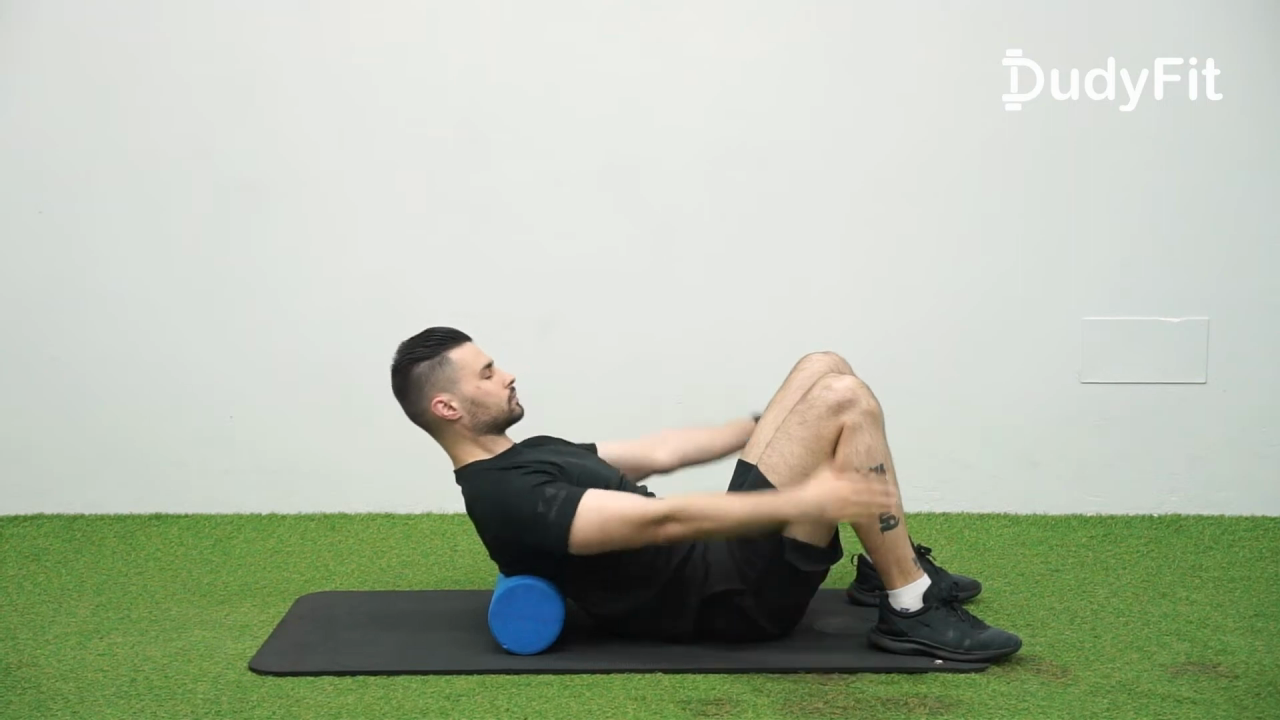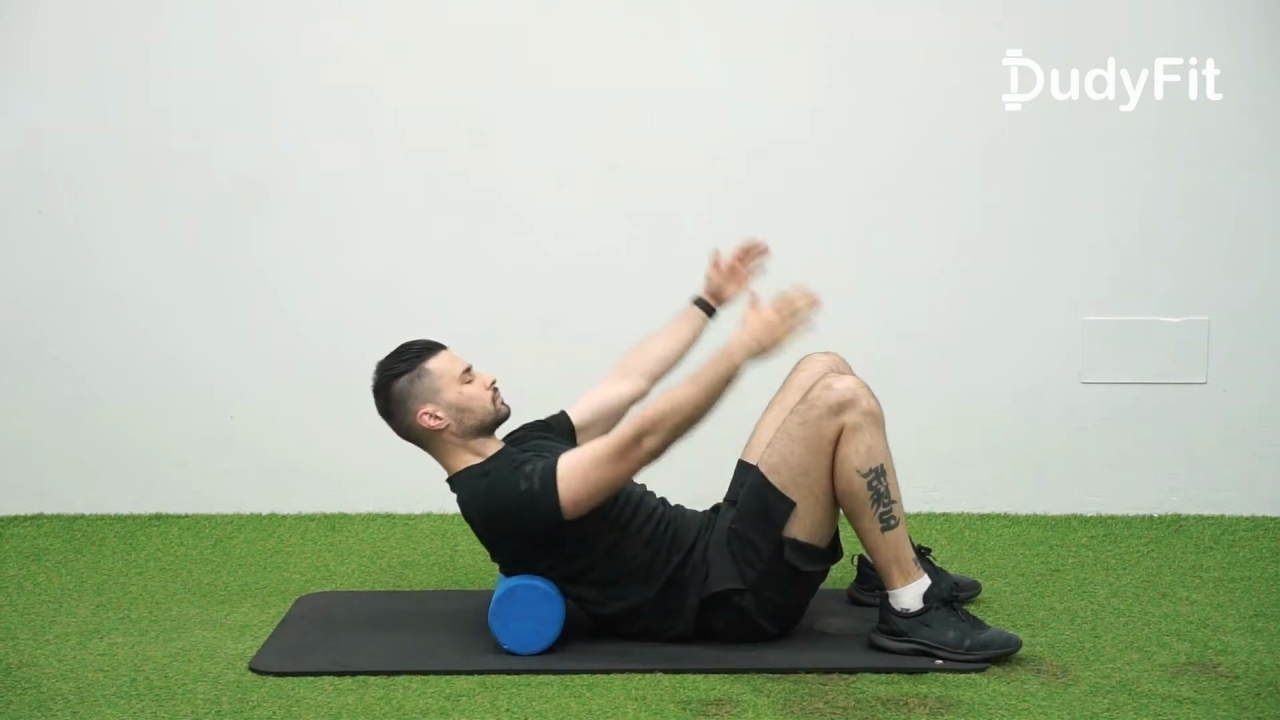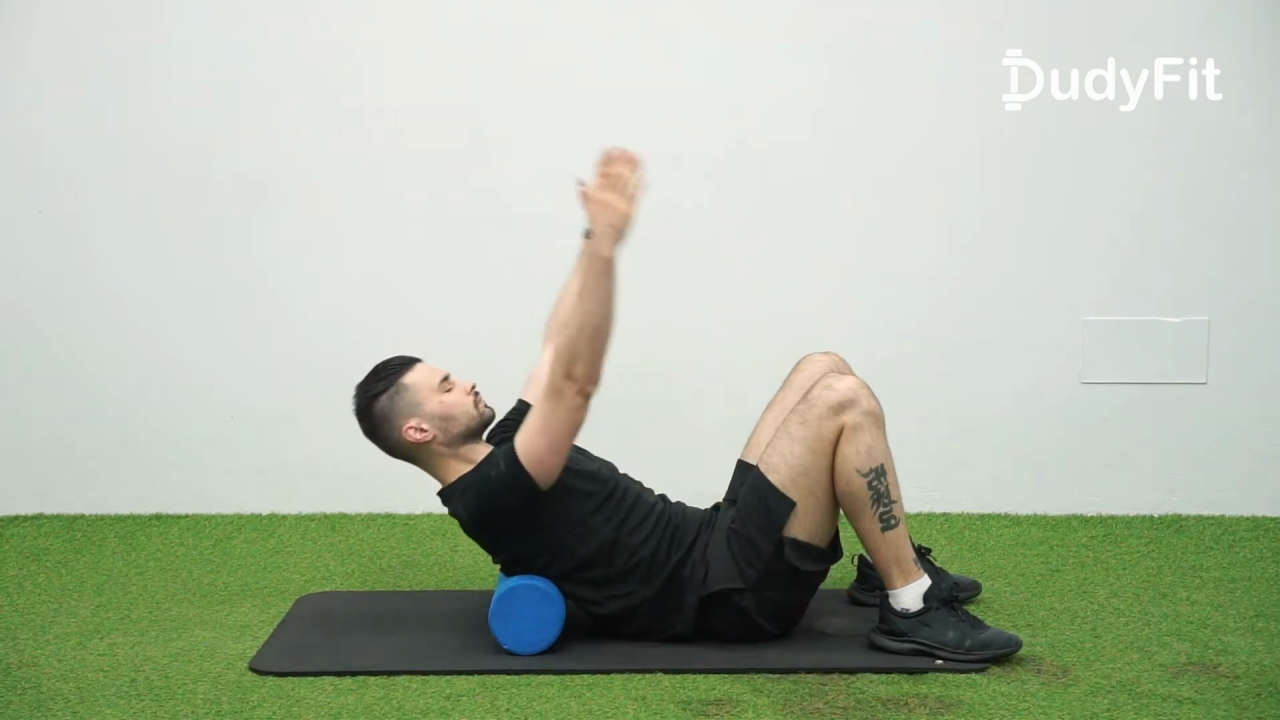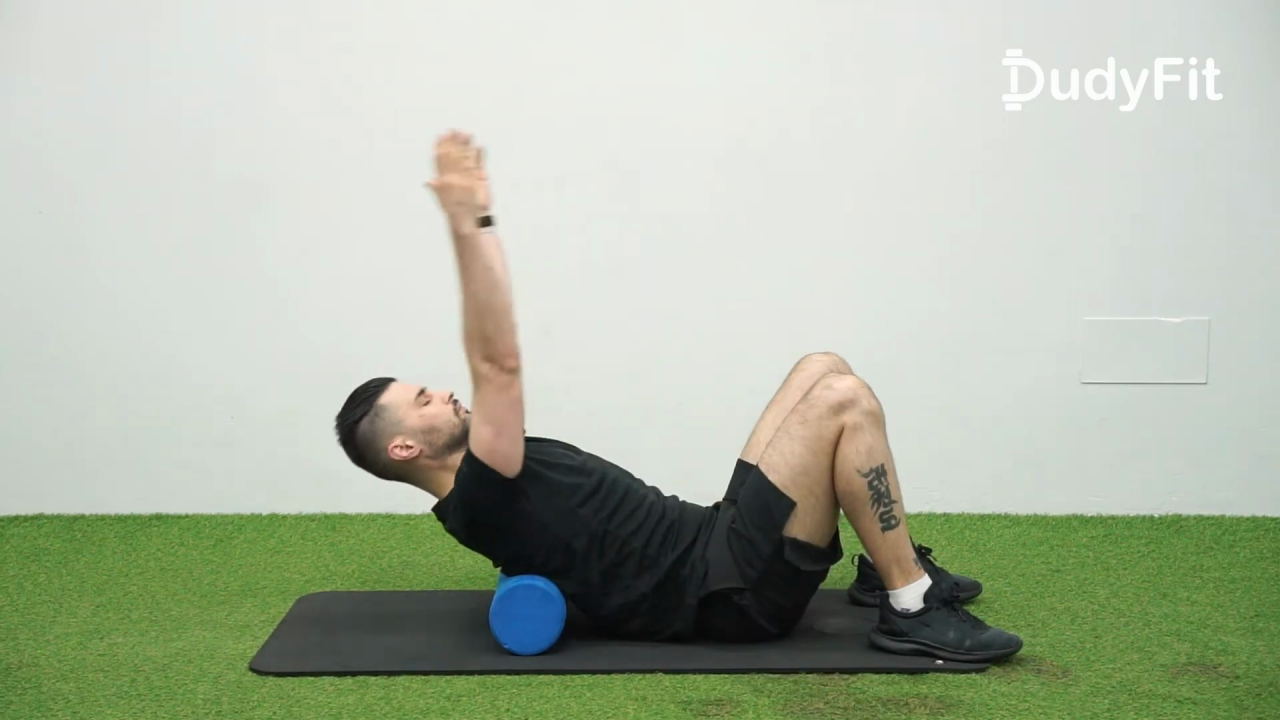
dt=0.2s
person 1, frame 1
left shoulder: (524, 461)
right shoulder: (509, 497)
left elbow: (655, 453)
right elbow: (663, 520)
left wrist: (764, 426)
right wrist: (798, 500)
left hip: (719, 556)
right hip: (732, 593)
left knee: (824, 372)
right knee: (844, 401)
left ankle: (892, 571)
right ankle: (911, 609)
person 1, frame 2
left shoulder: (522, 451)
right shoulder: (506, 496)
left elbow: (626, 380)
right elbow: (638, 440)
left wrist: (707, 304)
right wrist: (743, 349)
left hip: (715, 550)
right hip: (732, 593)
left knee: (826, 373)
right knee: (842, 400)
left ankle: (891, 572)
right ankle: (912, 610)
person 1, frame 3
left shoulder: (501, 453)
right shoulder: (493, 496)
left elbow: (562, 354)
right elbow: (576, 380)
left wrist: (595, 237)
right wrist: (604, 245)
left hip: (713, 548)
right hip: (731, 590)
left knee: (824, 370)
right knee: (844, 402)
left ankle: (895, 573)
right ankle: (913, 609)
person 1, frame 4
left shoulder: (490, 464)
right shoulder: (481, 501)
left elbow: (496, 359)
right elbow: (499, 363)
left wrist: (477, 220)
right wrist: (466, 228)
left hip: (712, 546)
right hip: (730, 590)
left knee: (823, 371)
right knee: (844, 403)
left ankle: (897, 570)
right ankle: (912, 610)
